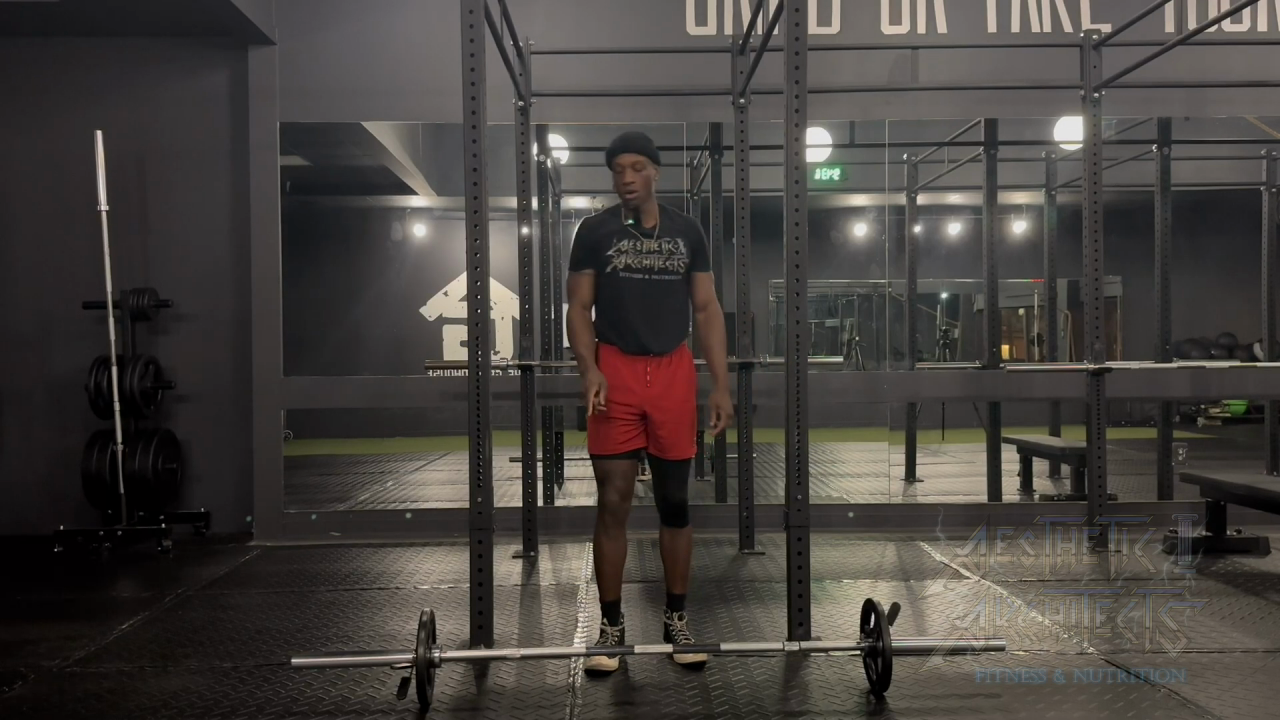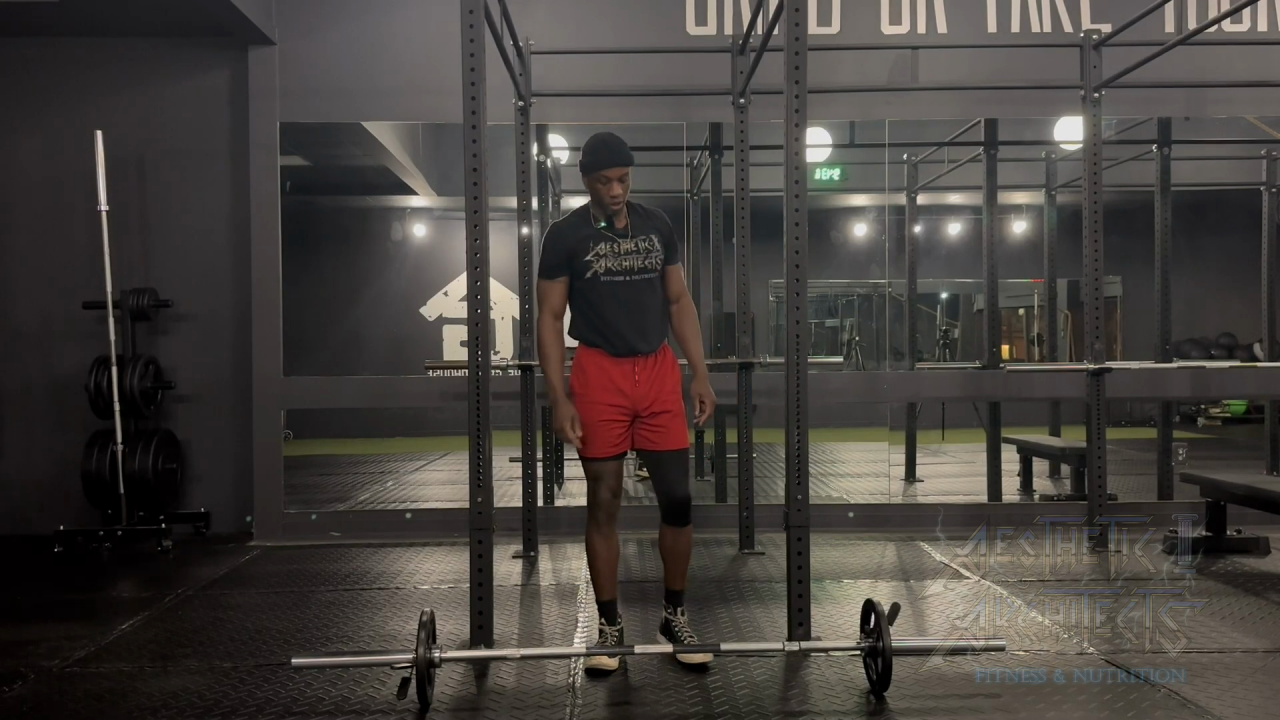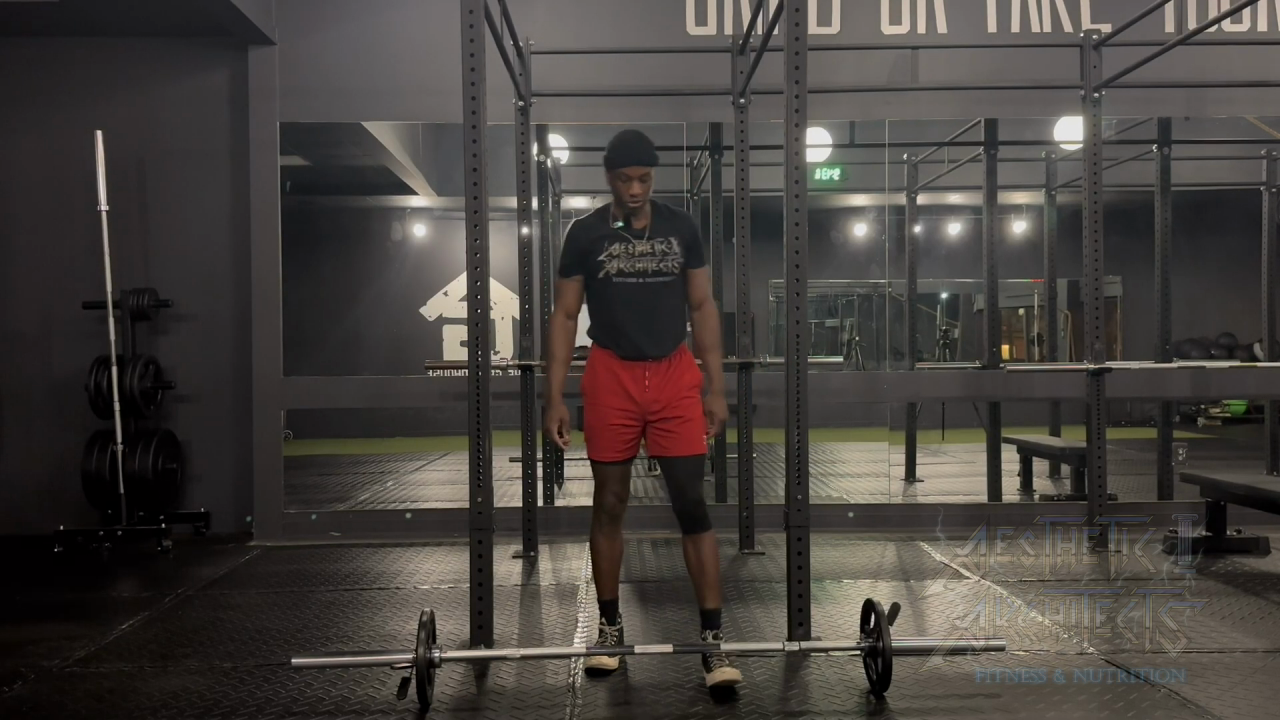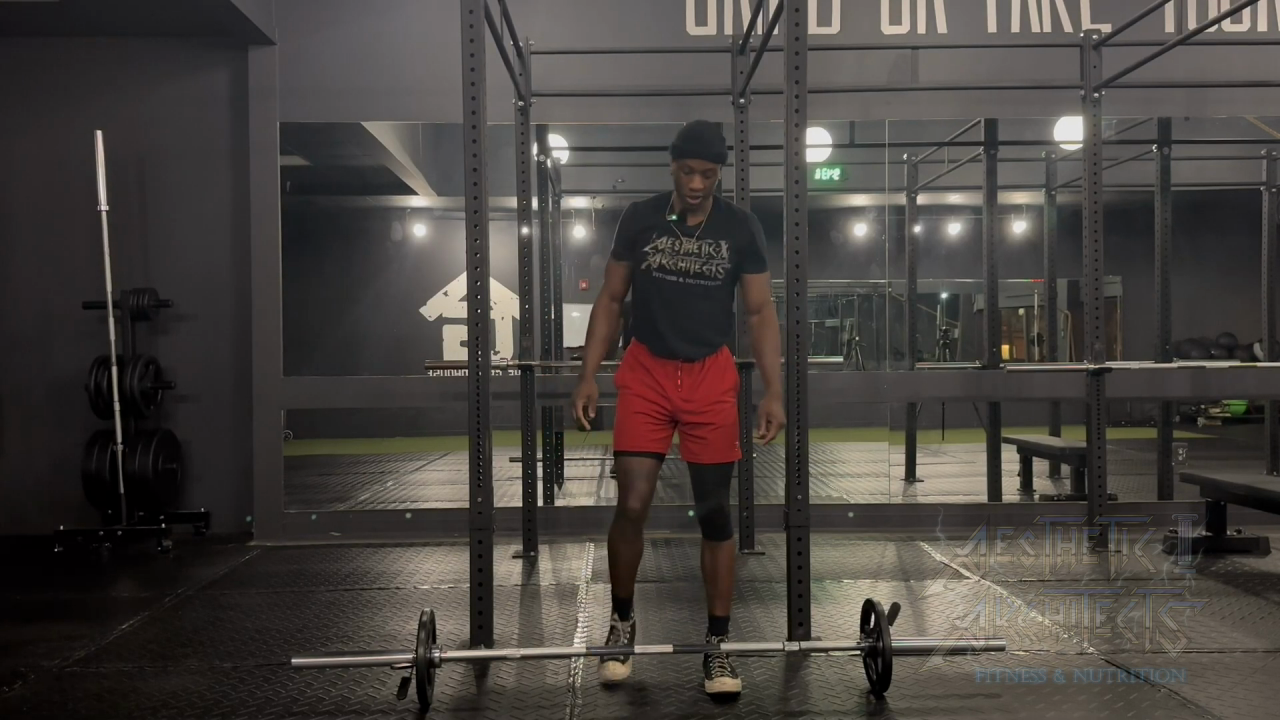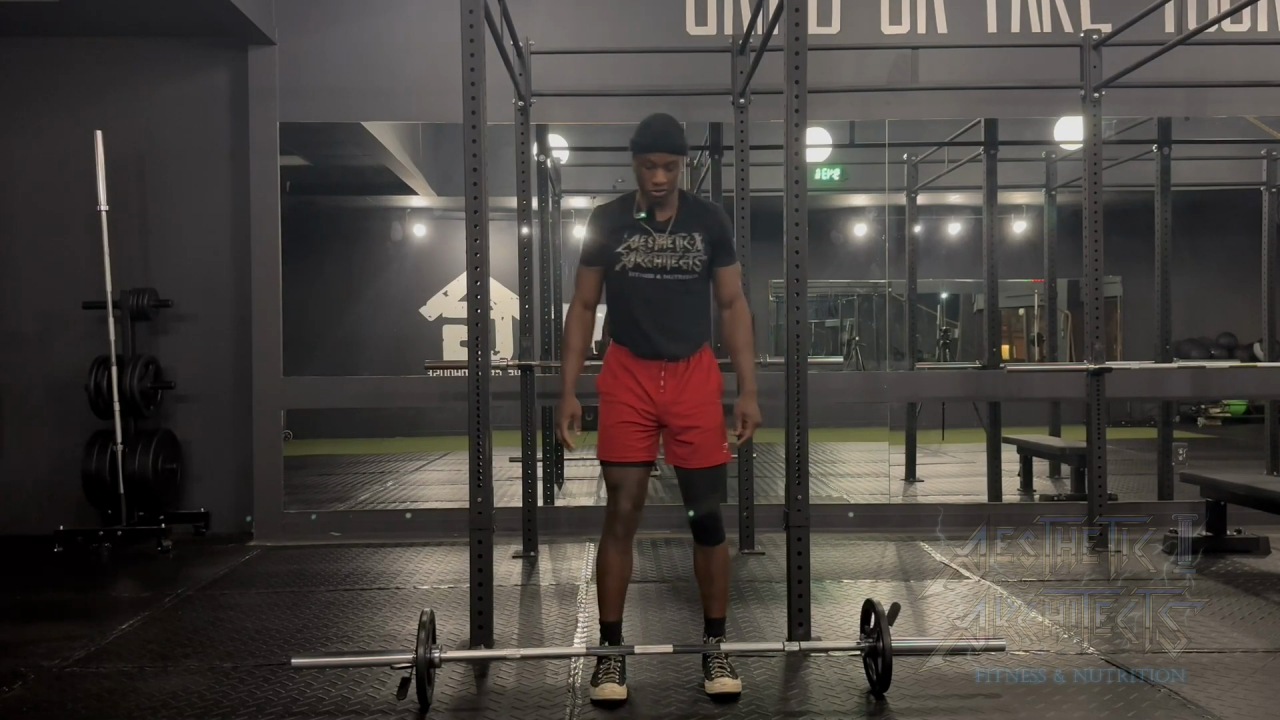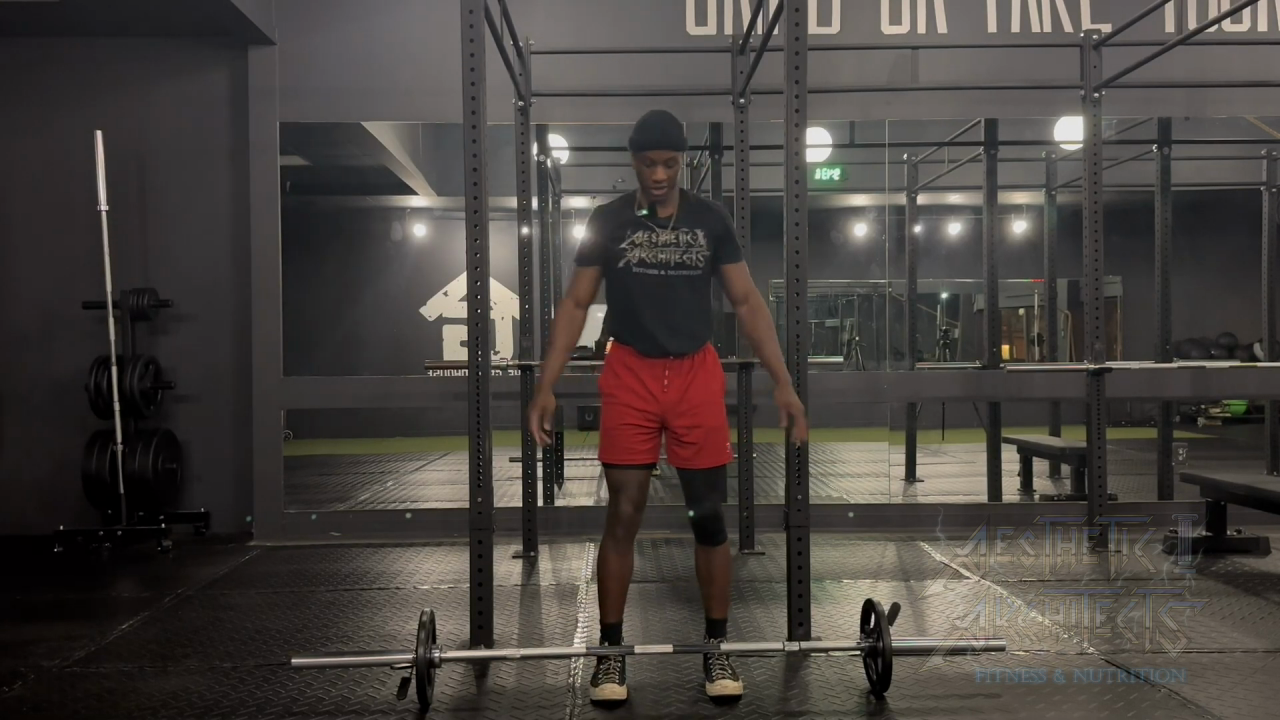
dt=0.5s
person 1, frame 1
left shoulder: (687, 231)
right shoulder: (594, 231)
left elbow: (707, 308)
right elbow: (579, 308)
left wrist: (721, 383)
right wrist: (590, 368)
left hip: (673, 374)
right hip: (616, 372)
left knee: (674, 502)
right knee: (613, 504)
left ankle: (676, 619)
right ankle: (611, 625)
person 1, frame 2
left shoulder: (657, 225)
right shoulder: (565, 236)
left elbow: (679, 302)
right elbow: (550, 318)
left wrist: (700, 374)
right wrist: (559, 398)
left hip: (659, 372)
right hip: (599, 375)
left knee: (677, 499)
right knee: (604, 504)
left ankle: (674, 615)
right ankle: (610, 626)
person 1, frame 3
left shoulder: (682, 227)
right shoulder: (585, 233)
left elbow: (703, 308)
right elbow: (564, 315)
left wrist: (716, 387)
right wrist: (555, 397)
left hip: (675, 376)
right hip: (612, 378)
left knee: (692, 507)
right knee: (609, 506)
left ankle: (712, 637)
right ankle: (610, 625)
person 1, frame 4
left shoulder: (740, 228)
right shoulder: (639, 218)
left elbow: (760, 312)
right elbow: (611, 299)
left wrist: (773, 392)
right wrist: (588, 375)
left hip: (711, 378)
right hip: (645, 374)
left knee: (715, 514)
right knee: (631, 507)
left ankle: (717, 646)
right ankle: (622, 621)
person 1, frame 5
left shoulder: (710, 220)
right shoulder: (607, 221)
left elbow: (734, 305)
right elbow: (583, 307)
left wrist: (748, 391)
right wrist: (568, 390)
left hip: (695, 377)
right hip: (627, 379)
left knee: (707, 516)
right knee: (622, 514)
left ankle: (715, 644)
right ankle: (611, 649)
person 1, frame 6
left shoulder: (711, 219)
right shoulder: (607, 220)
left elbow: (747, 303)
right elbow: (575, 306)
left wrist: (783, 383)
right wrist: (546, 386)
left hip: (697, 377)
right hip: (629, 378)
left knee: (708, 517)
right knee: (622, 517)
left ankle: (716, 647)
right ankle: (611, 650)
